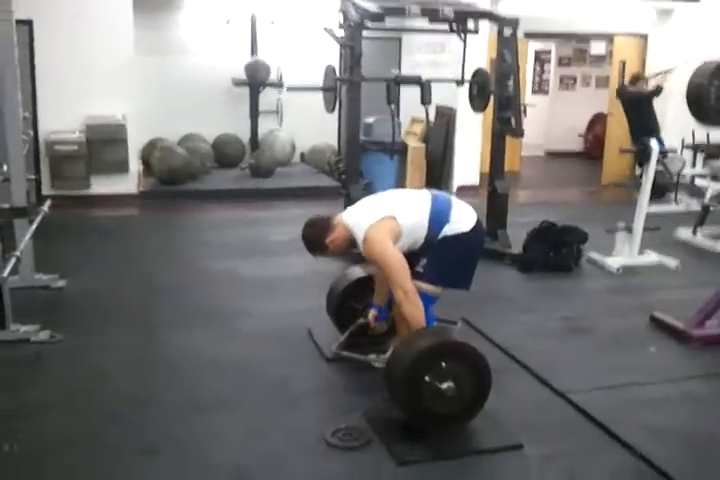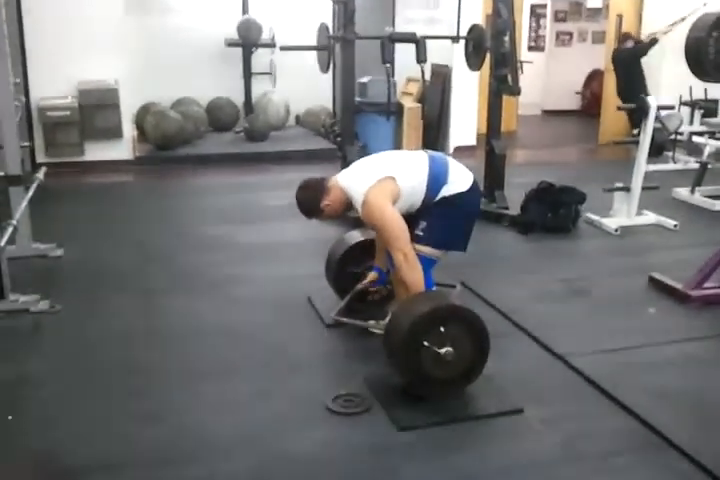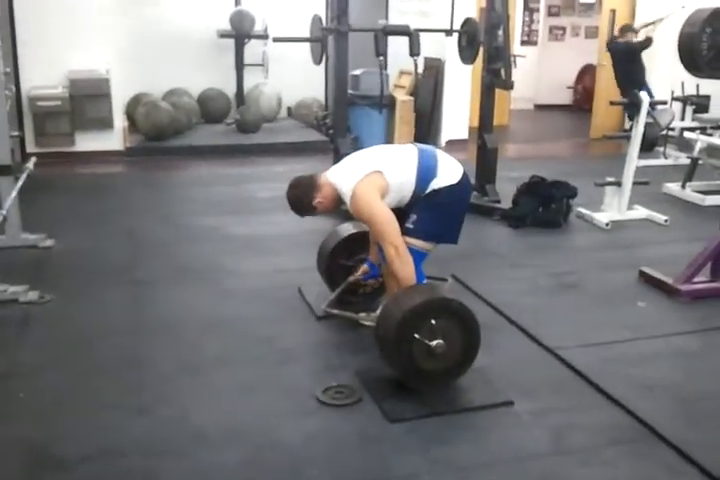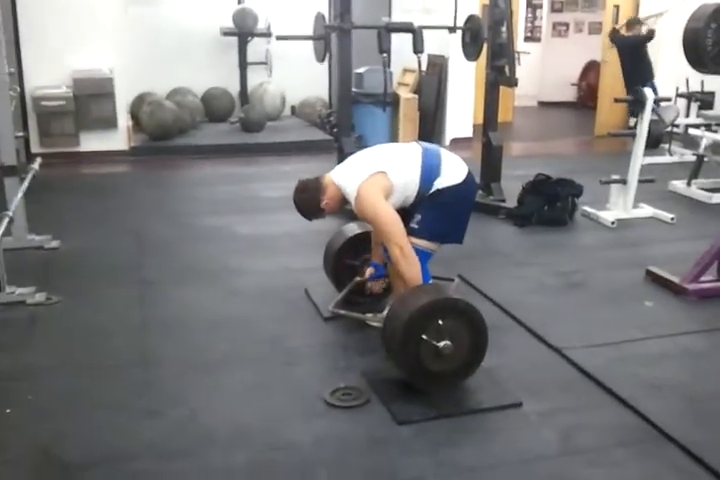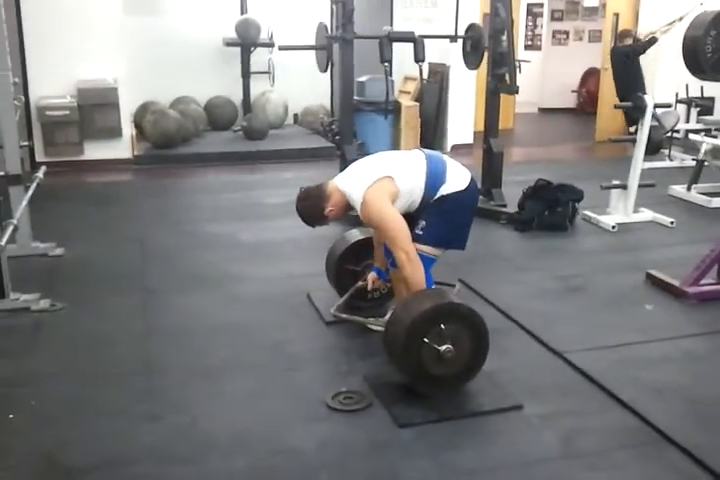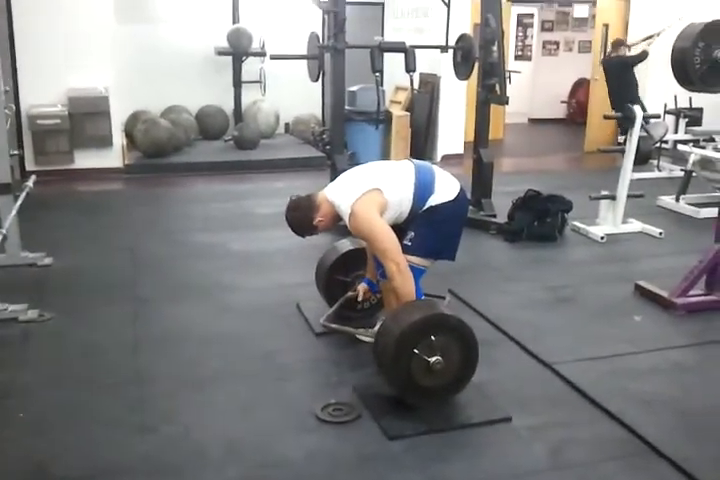
dt=0.3s
person 1, frame 1
left shoulder: (371, 237)
right shoulder: (354, 218)
left elbow: (405, 292)
right elbow: (386, 268)
right wrist: (378, 307)
left hip: (460, 231)
right hip: (441, 221)
left knee: (418, 300)
right knee: (399, 285)
person 1, frame 2
left shoulder: (370, 200)
right shoulder: (349, 180)
left elbow: (405, 255)
right elbow: (385, 228)
right wrist: (379, 268)
left hip: (458, 193)
right hip: (433, 186)
left knee: (417, 263)
right knee: (395, 253)
person 1, frame 3
left shoulder: (359, 195)
right shoulder: (342, 173)
left elbow: (395, 249)
right elbow: (378, 224)
right wrist: (373, 262)
left hip: (447, 183)
right hip: (428, 178)
left knee: (404, 255)
right knee: (387, 246)
person 1, frame 4
left shoulder: (364, 195)
right shoulder: (346, 175)
left elbow: (401, 249)
right elbow: (381, 223)
right wrist: (377, 264)
left hip: (452, 183)
right hip: (433, 175)
left knee: (412, 256)
right knee: (392, 243)
person 1, frame 5
left shoulder: (368, 201)
right shoulder: (346, 183)
left elbow: (407, 254)
right elbow: (385, 230)
right wrist: (379, 269)
left hip: (455, 191)
right hip: (432, 182)
left knee: (416, 264)
right knee: (394, 250)
person 1, frame 6
left shoulder: (358, 213)
right shoulder: (338, 192)
left elbow: (397, 266)
right elbow: (376, 240)
right wrist: (370, 280)
left hip: (445, 201)
right hip: (422, 193)
left knee: (407, 275)
right knee: (384, 258)
